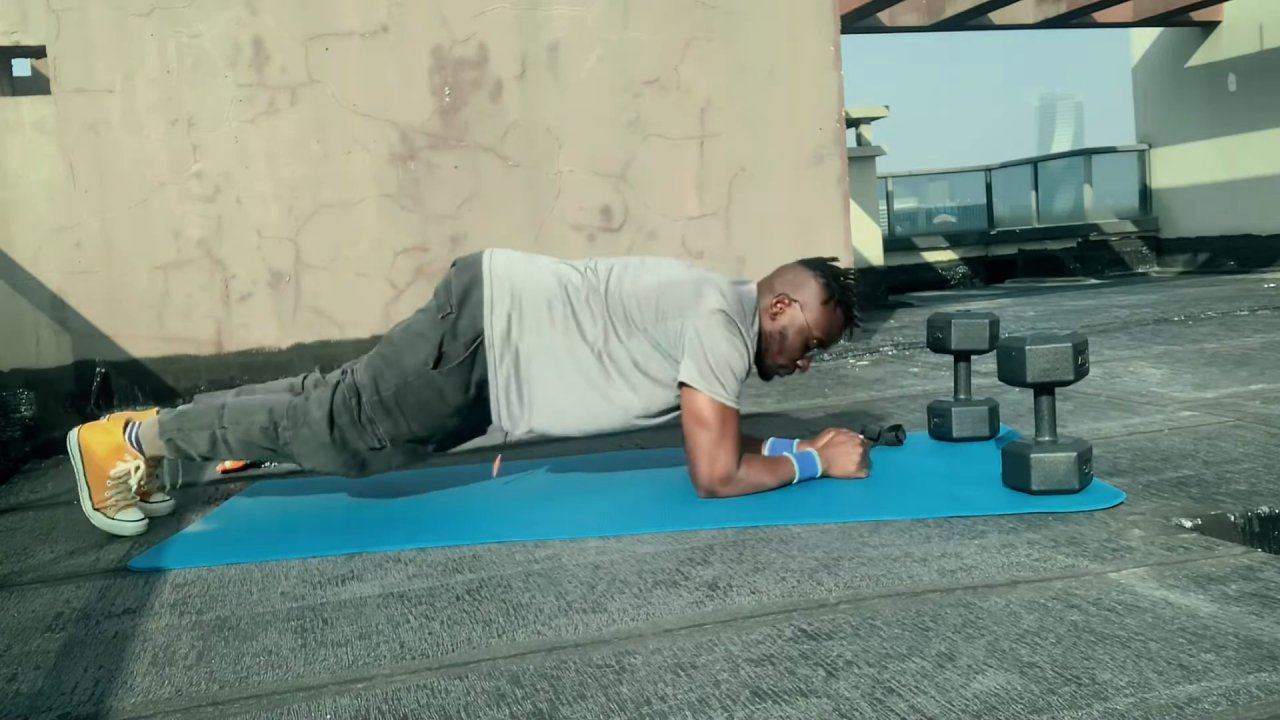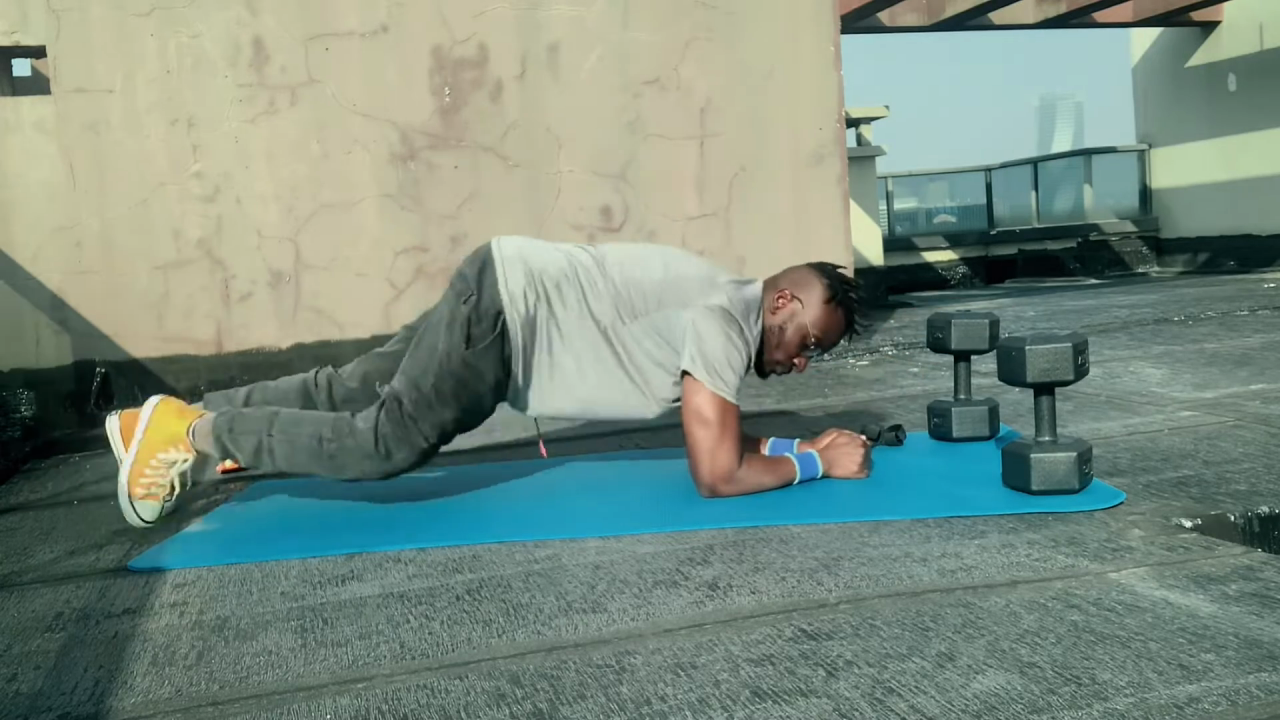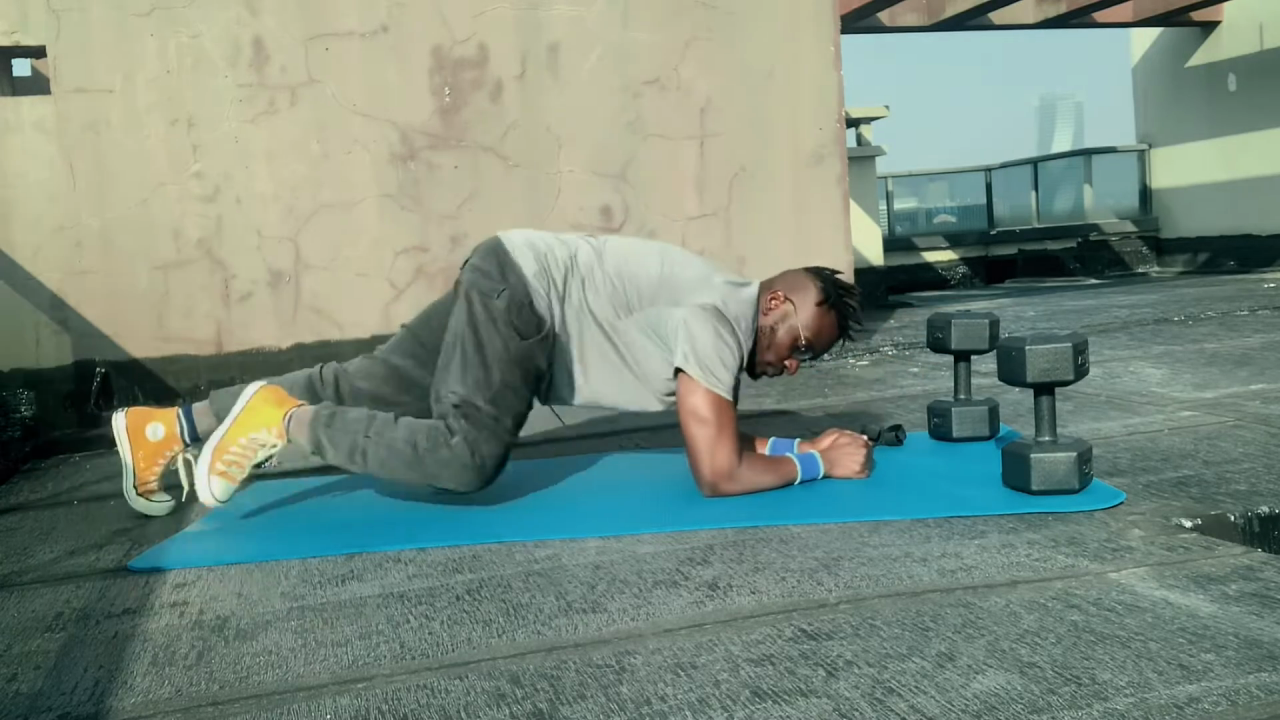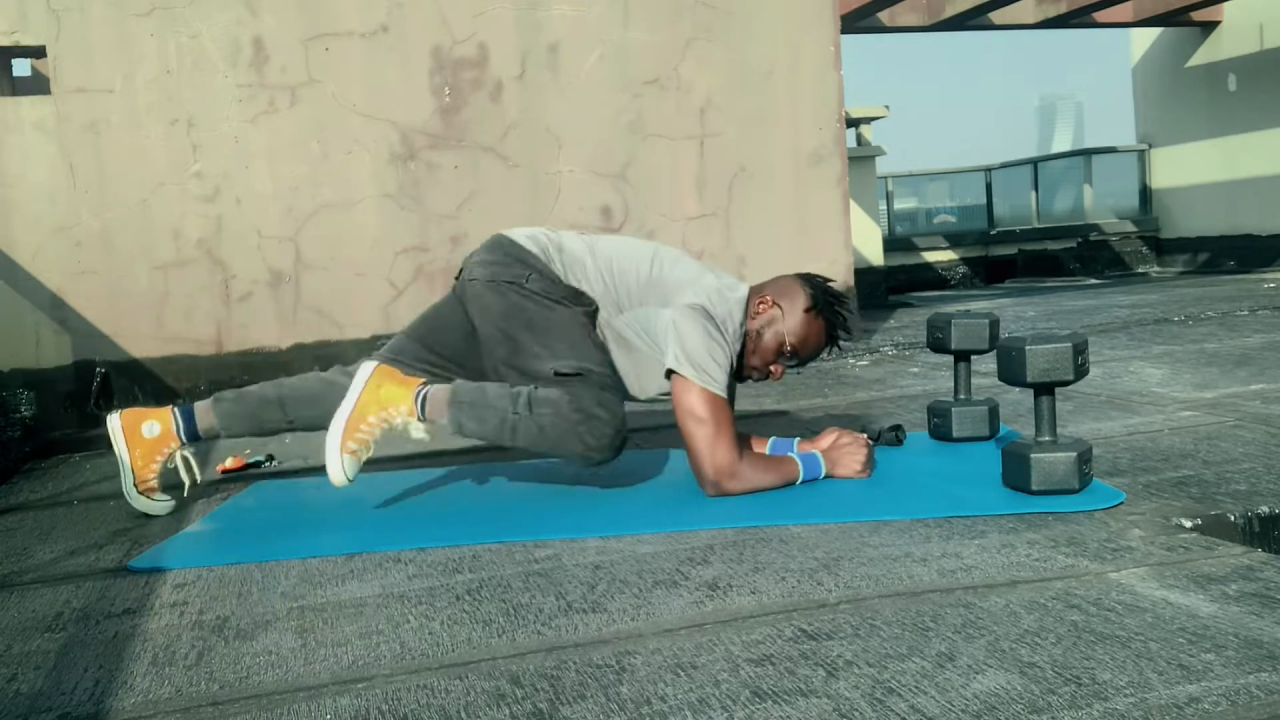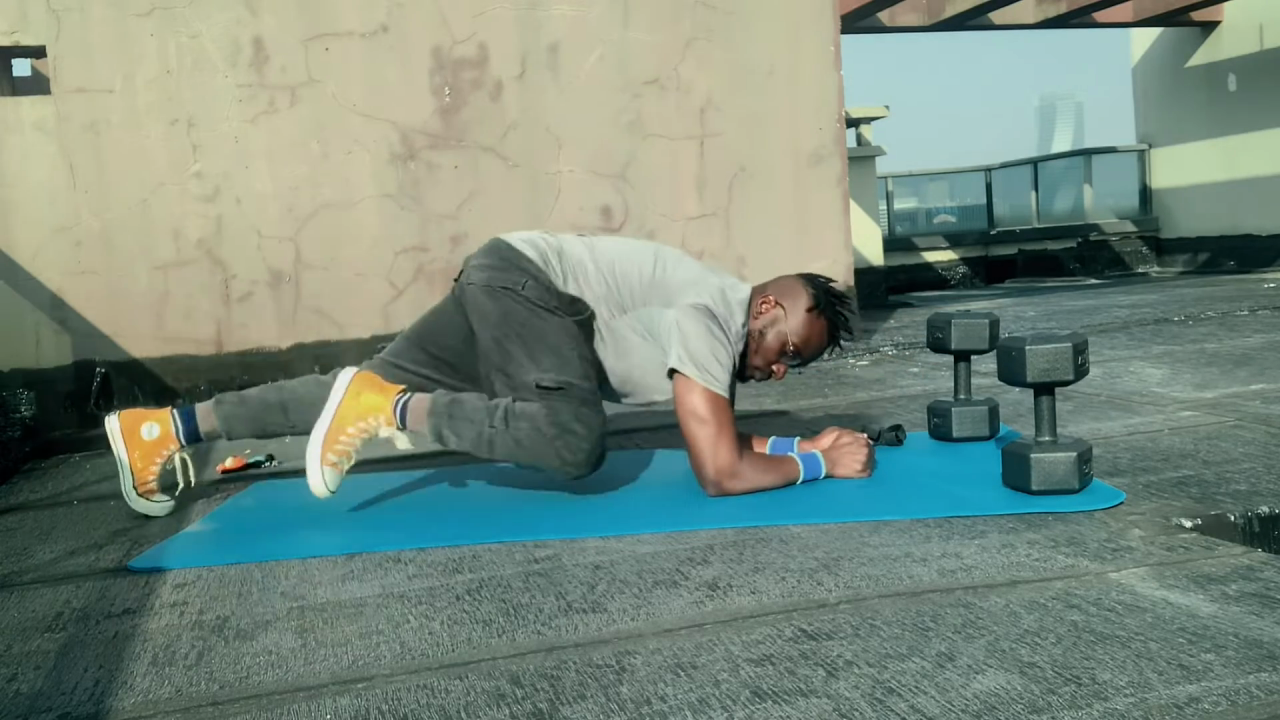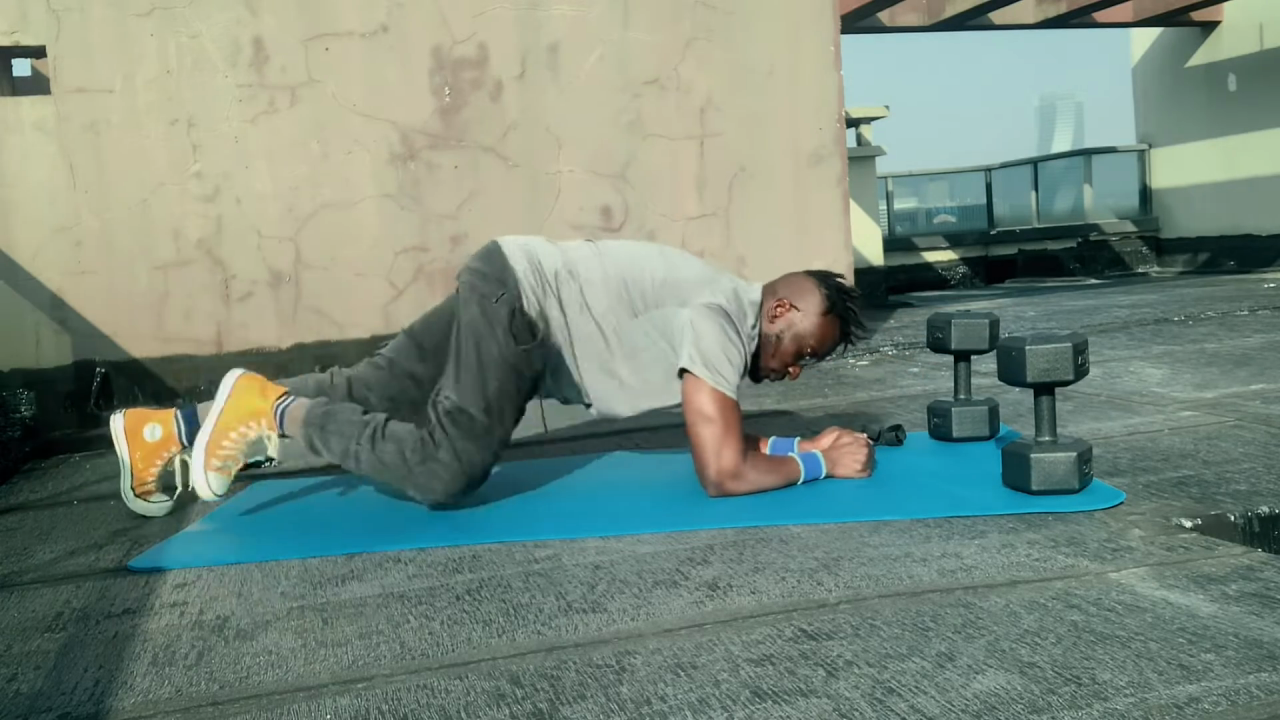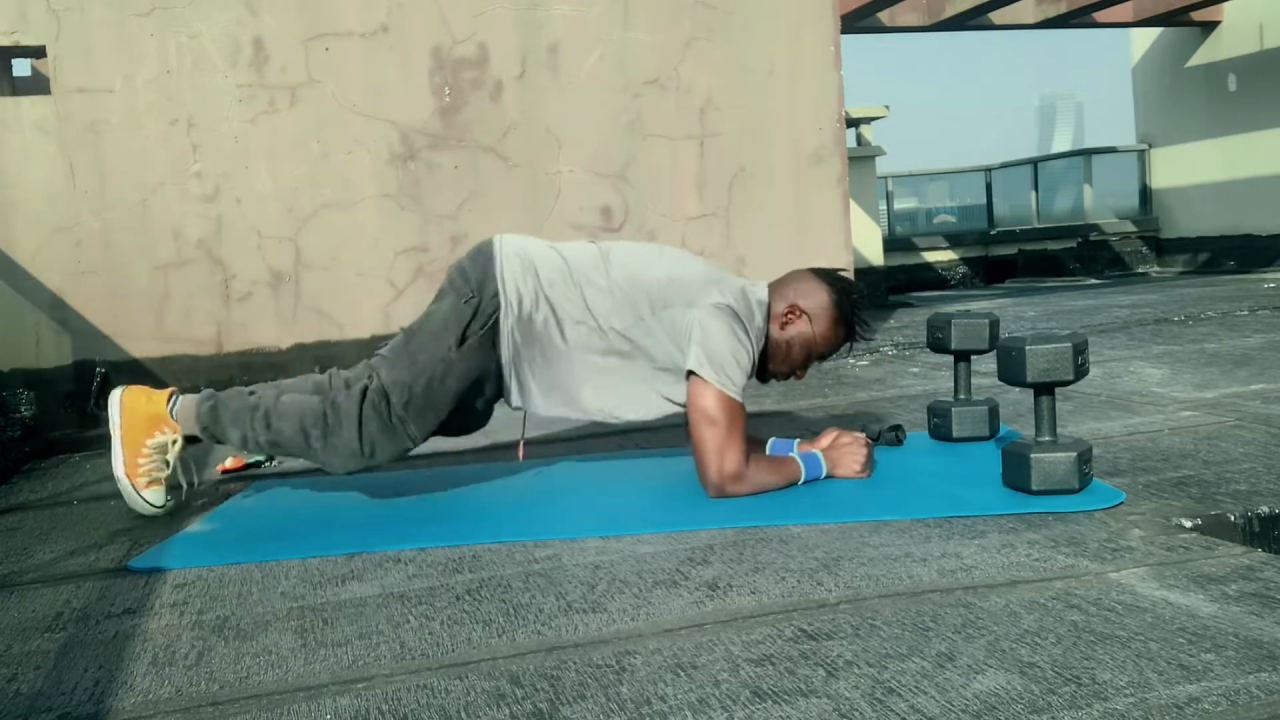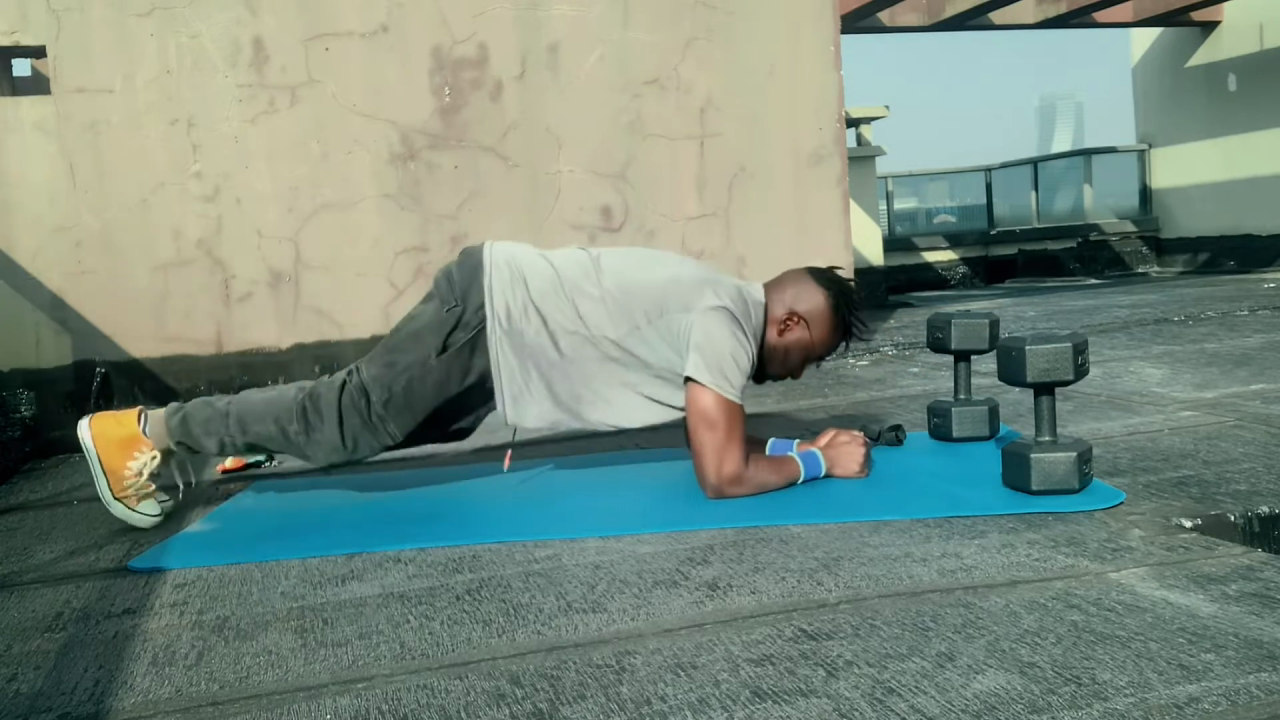
dt=0.1s
person 1, frame 1
left shoulder: (726, 310)
right shoulder: (722, 323)
left elbow: (712, 439)
right elbow: (716, 475)
left wrist: (793, 446)
right wrist: (814, 464)
left hip: (492, 315)
right hip: (489, 318)
left knee: (348, 400)
right knee: (342, 422)
left ankle: (152, 433)
right ankle: (129, 437)
person 1, frame 2
left shoulder: (730, 309)
right shoulder: (722, 319)
left elbow: (716, 434)
right elbow: (719, 474)
left wrist: (797, 445)
right wrist: (817, 463)
left hip: (508, 299)
right hip: (508, 297)
left knee: (351, 392)
right knee: (386, 438)
left ankle: (191, 423)
right ankle: (183, 430)
person 1, frame 3
left shoulder: (736, 310)
right shoulder: (717, 319)
left elbow: (720, 436)
right elbow: (718, 474)
left wrist: (792, 446)
right wrist: (818, 466)
left hip: (509, 290)
right hip: (512, 282)
left knee: (358, 386)
right knee: (461, 457)
left ankle: (167, 427)
right ankle: (283, 422)
person 1, frame 4
left shoulder: (726, 313)
right shoulder: (706, 319)
left elbow: (717, 435)
right elbow: (719, 472)
left wrist: (793, 445)
right wrist: (819, 465)
left hip: (508, 283)
right hip: (521, 275)
left knee: (362, 387)
right knee: (594, 425)
left ankle: (165, 427)
right ankle: (409, 401)
person 1, frame 5
left shoulder: (728, 317)
right shoulder: (708, 318)
left elbow: (718, 435)
right elbow: (721, 472)
left wrist: (793, 444)
right wrist: (819, 465)
left hip: (511, 292)
right hip: (519, 280)
left knee: (372, 382)
right knee: (575, 442)
left ankle: (165, 427)
right ankle: (388, 408)
person 1, frame 6
left shoulder: (739, 317)
right shoulder: (721, 319)
left elbow: (721, 435)
right elbow: (724, 473)
left wrist: (795, 444)
right wrist: (820, 465)
left hip: (513, 293)
right hip: (515, 288)
left knee: (364, 389)
right knee: (444, 470)
left ankle: (167, 429)
right ankle: (269, 413)
person 1, frame 7
left shoulder: (730, 307)
right shoulder: (728, 323)
left elbow: (721, 436)
right elbow: (724, 475)
left wrist: (796, 442)
right wrist: (819, 463)
left hip: (510, 300)
right hip: (502, 298)
left knee: (372, 403)
right knee: (360, 427)
left ankle: (194, 417)
right ankle: (160, 413)
person 1, frame 8
left shoulder: (724, 308)
right shoulder: (728, 323)
left elbow: (717, 439)
right elbow: (722, 474)
left wrist: (790, 445)
right wrist: (817, 463)
left hip: (497, 301)
right hip: (488, 308)
left knee: (355, 404)
right knee: (342, 424)
left ankle: (173, 430)
right ankle: (137, 432)
